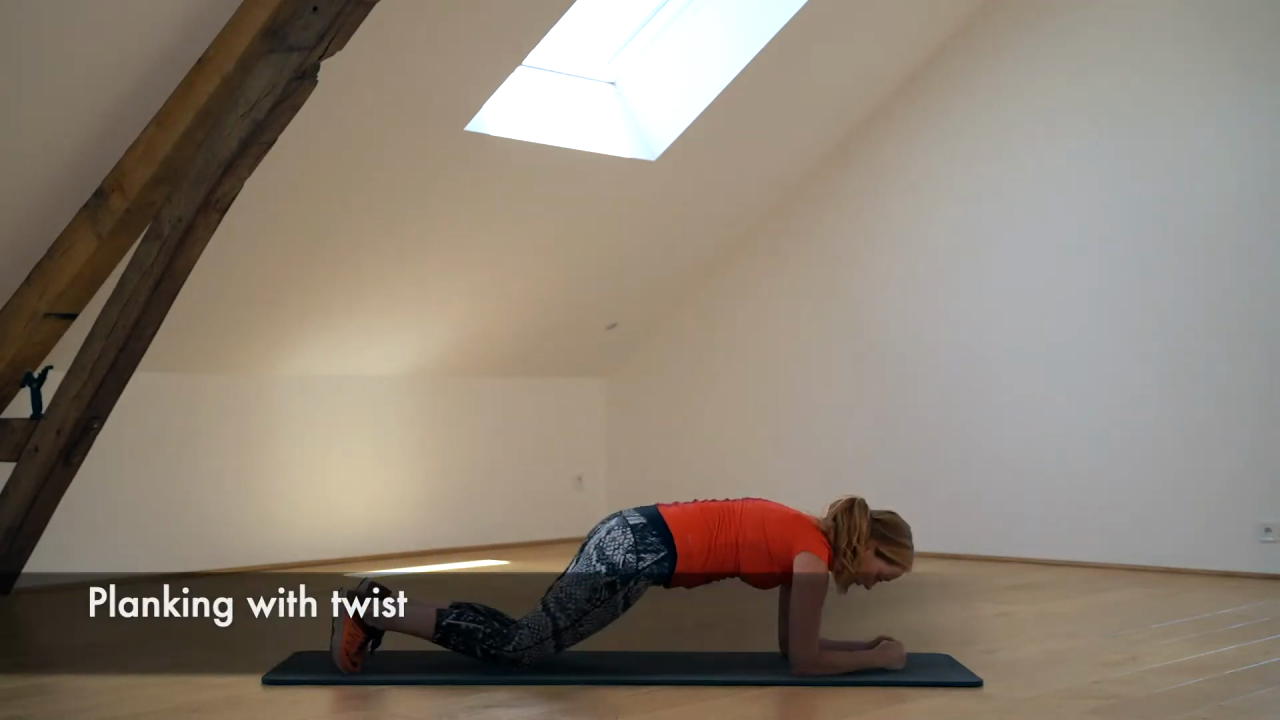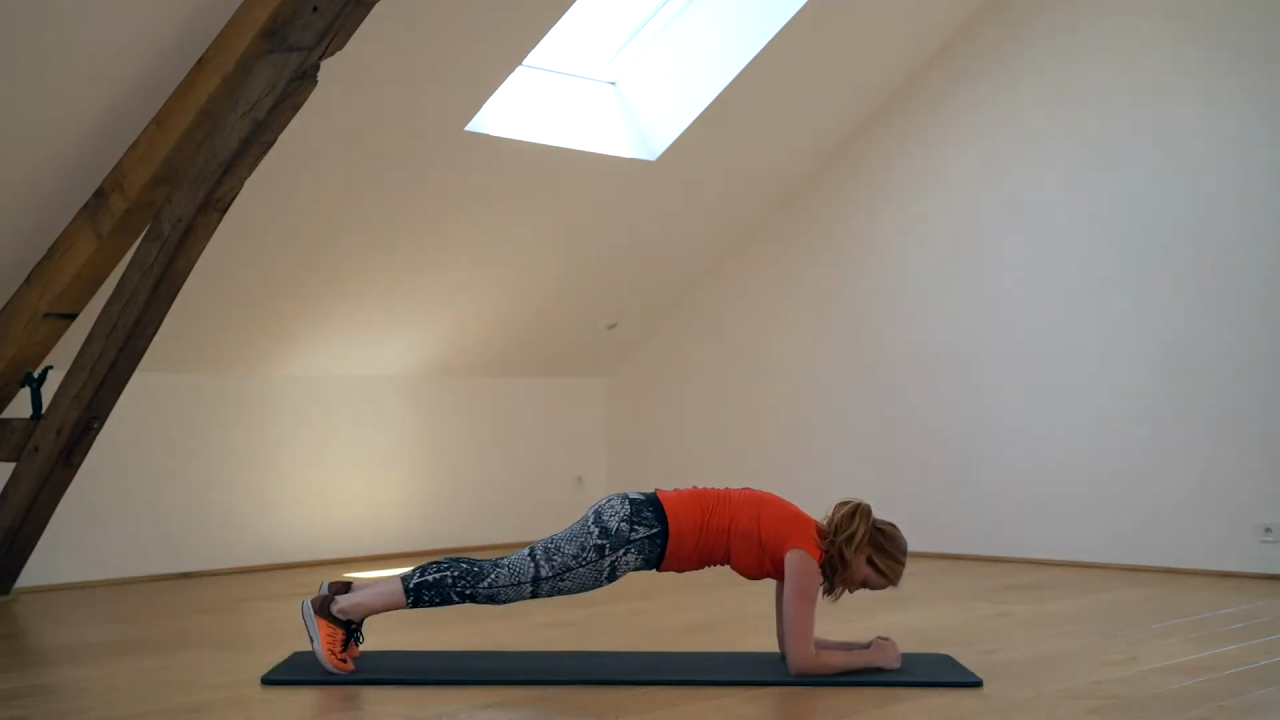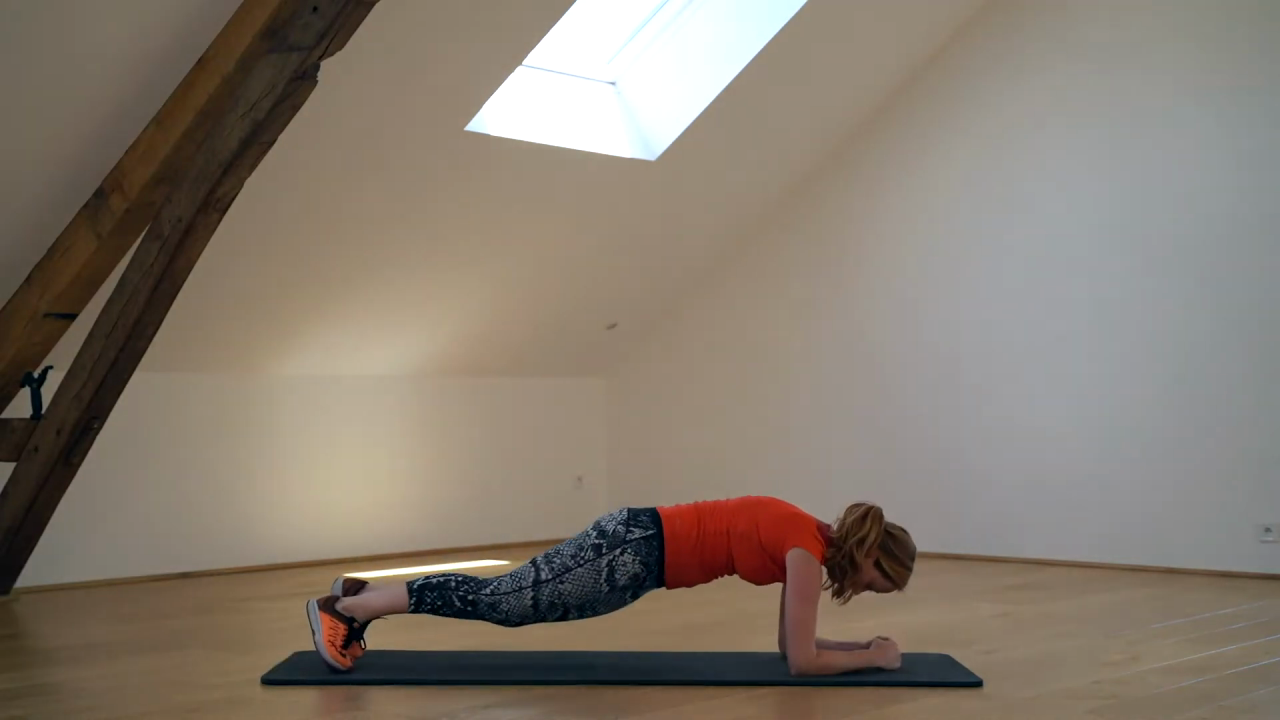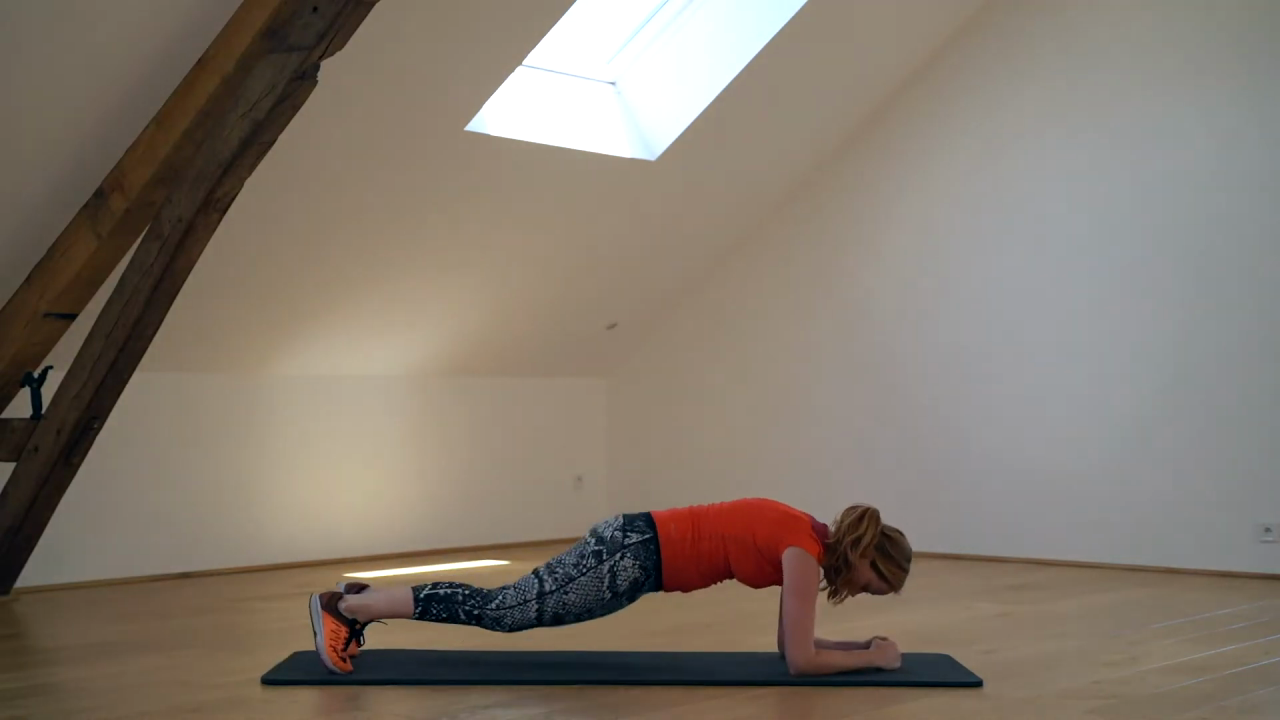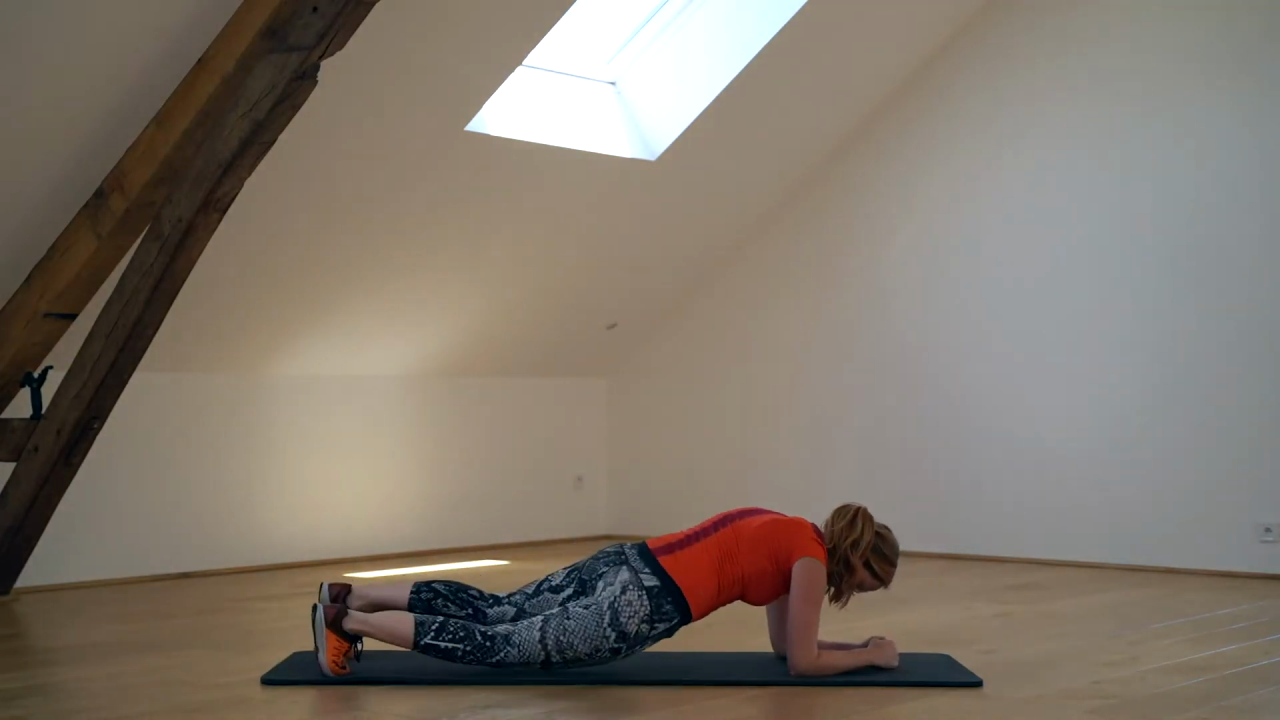
dt=0.5s
person 1, frame 1
left shoulder: (803, 540)
right shoulder: (815, 551)
left elbow: (792, 641)
right elbow: (805, 661)
left wrist: (867, 643)
right wrist: (879, 657)
left hip: (632, 533)
right hip: (641, 551)
left knee: (527, 635)
right knee: (520, 643)
left ankle: (382, 604)
right ankle: (376, 609)
person 1, frame 2
left shoulder: (800, 540)
right shoulder: (806, 551)
left elbow: (792, 643)
right elbow: (803, 661)
left wrist: (864, 644)
right wrist: (874, 657)
left hip: (636, 521)
right hip: (638, 531)
left knee: (500, 576)
right knee: (499, 582)
left ankle: (352, 592)
right ankle: (336, 608)
person 1, frame 3
left shoulder: (808, 542)
right shoulder: (808, 550)
left elbow: (791, 642)
right elbow: (803, 661)
left wrist: (862, 644)
right wrist: (872, 656)
left hip: (643, 550)
right hip: (636, 545)
left knee: (509, 600)
right knee: (500, 598)
left ankle: (363, 594)
right ankle: (344, 605)
person 1, frame 4
left shoulder: (805, 540)
right shoulder: (805, 551)
left elbow: (789, 641)
right elbow: (801, 660)
left wrist: (859, 643)
right wrist: (873, 656)
left hip: (633, 540)
right hip: (631, 549)
left knee: (507, 602)
right knee: (500, 609)
left ankle: (363, 595)
right ankle: (344, 607)
person 1, frame 5
left shoulder: (787, 535)
right shoulder: (812, 557)
left elbow: (783, 643)
right elbow: (803, 662)
left wrist: (859, 646)
right wrist: (872, 655)
left hip: (622, 563)
right hip: (639, 606)
left knee: (494, 610)
right knee: (497, 644)
left ankle: (352, 594)
right ankle: (347, 622)
